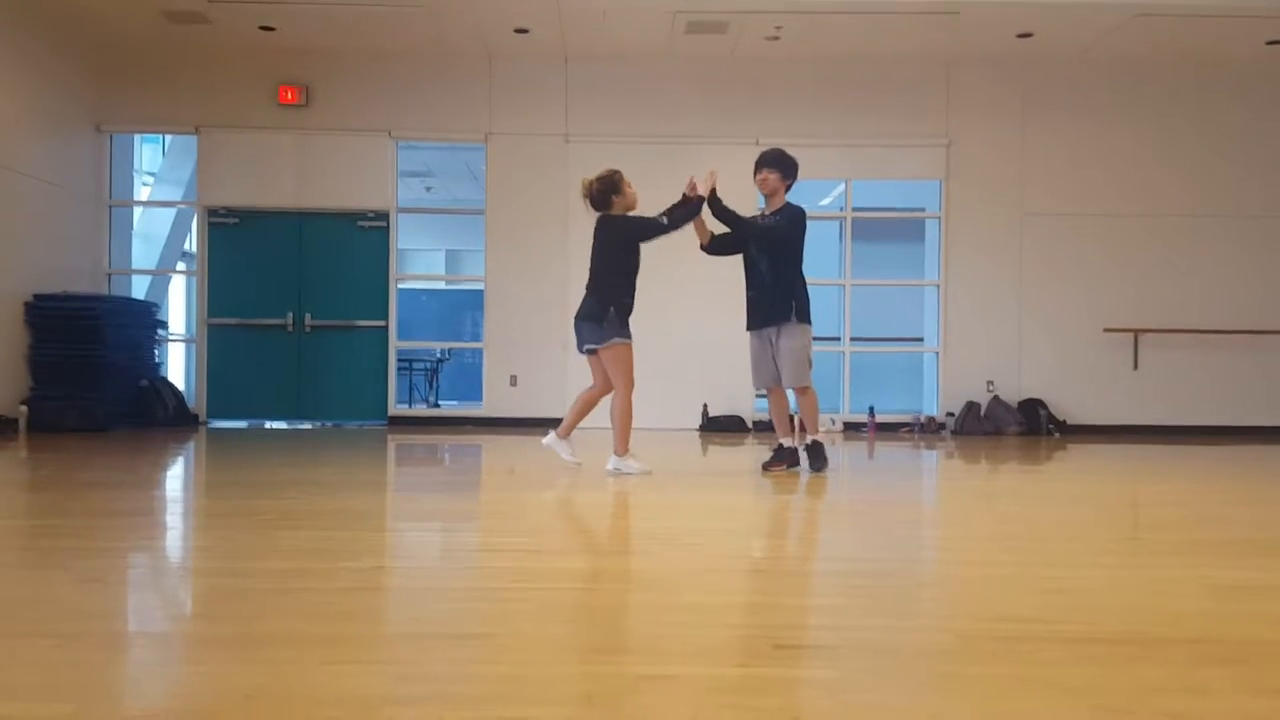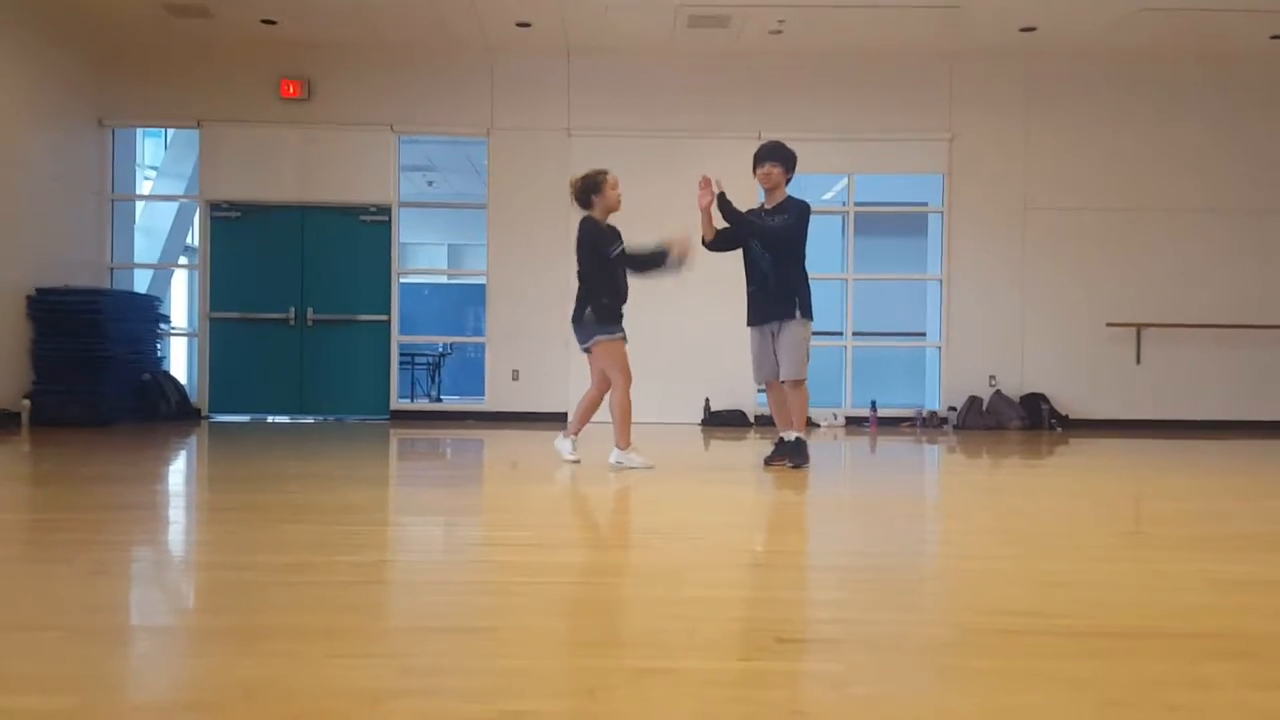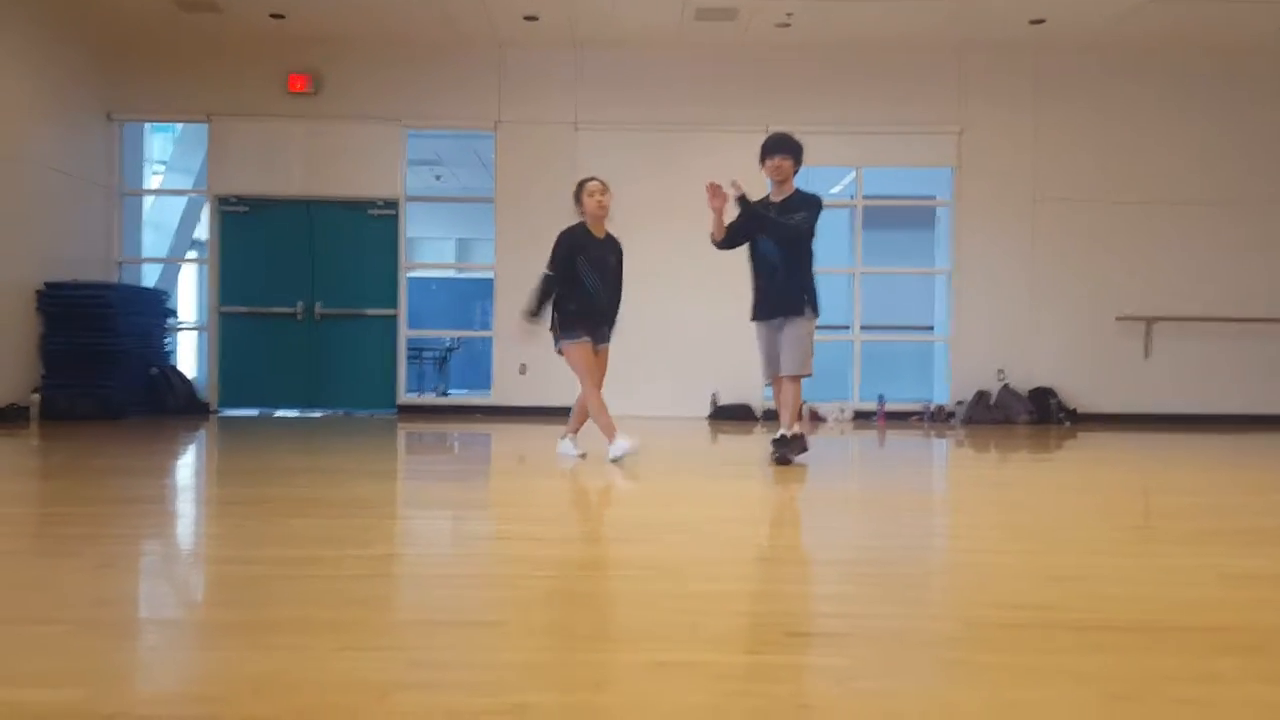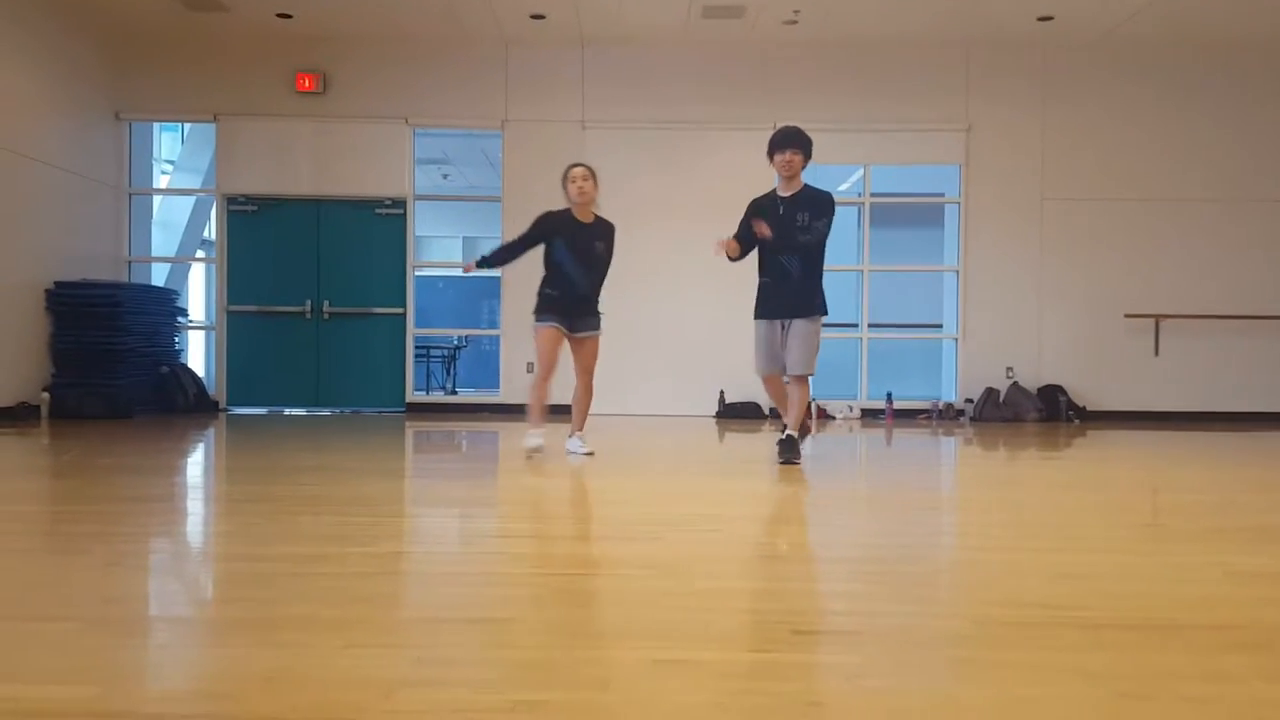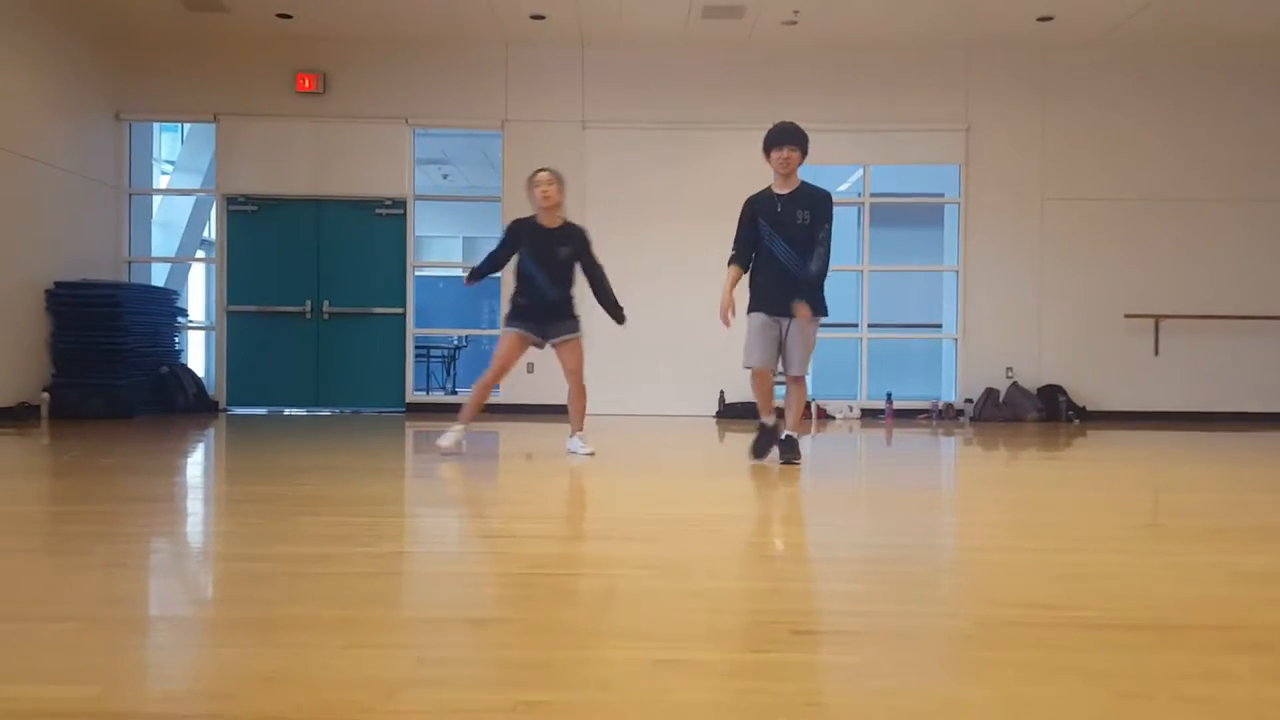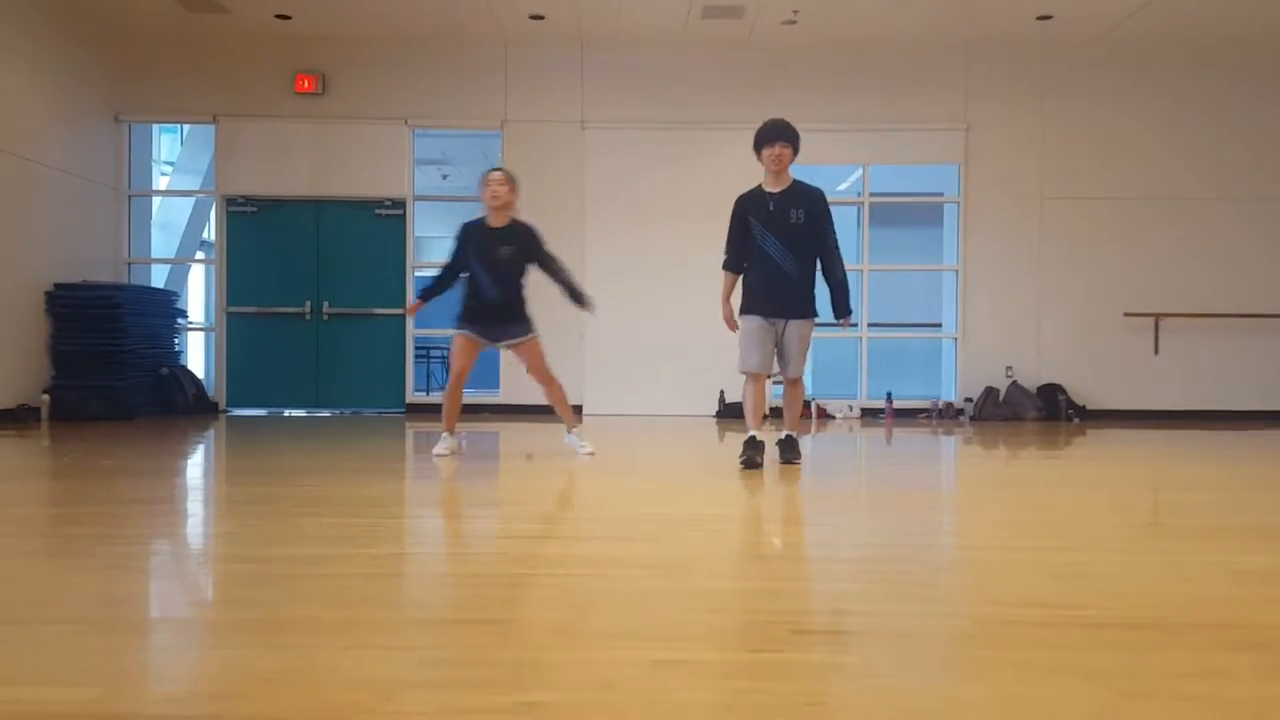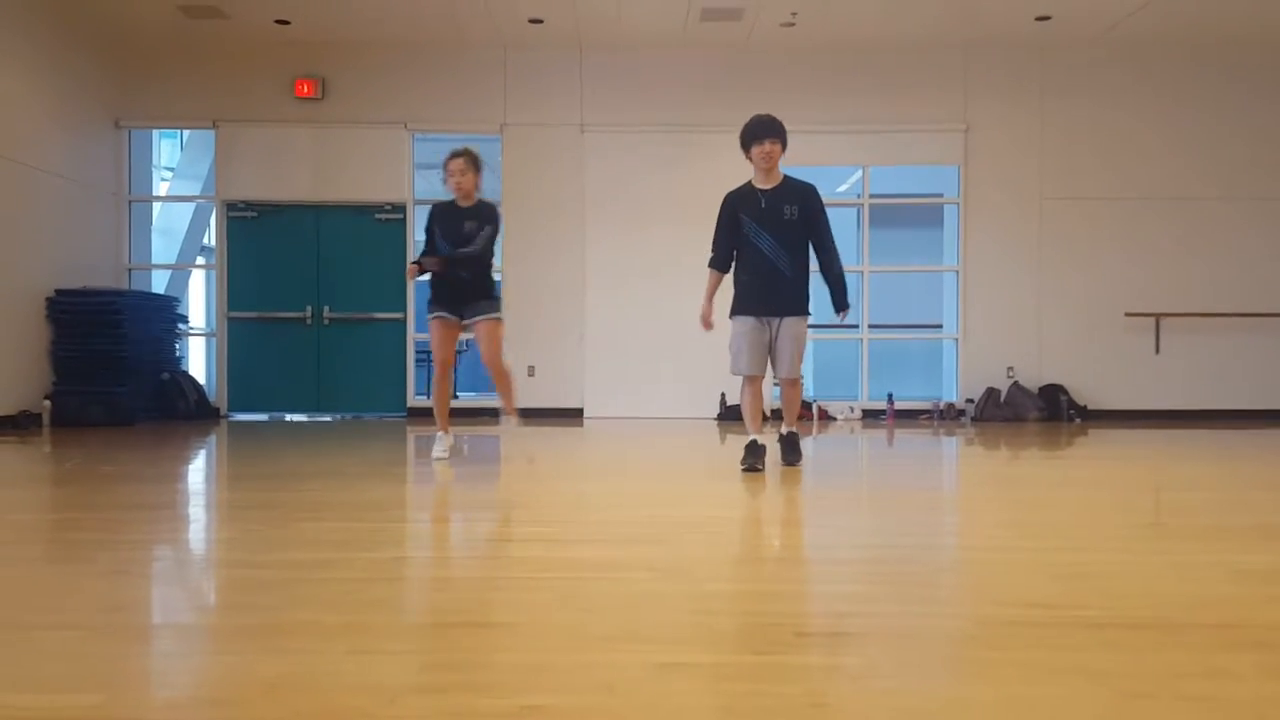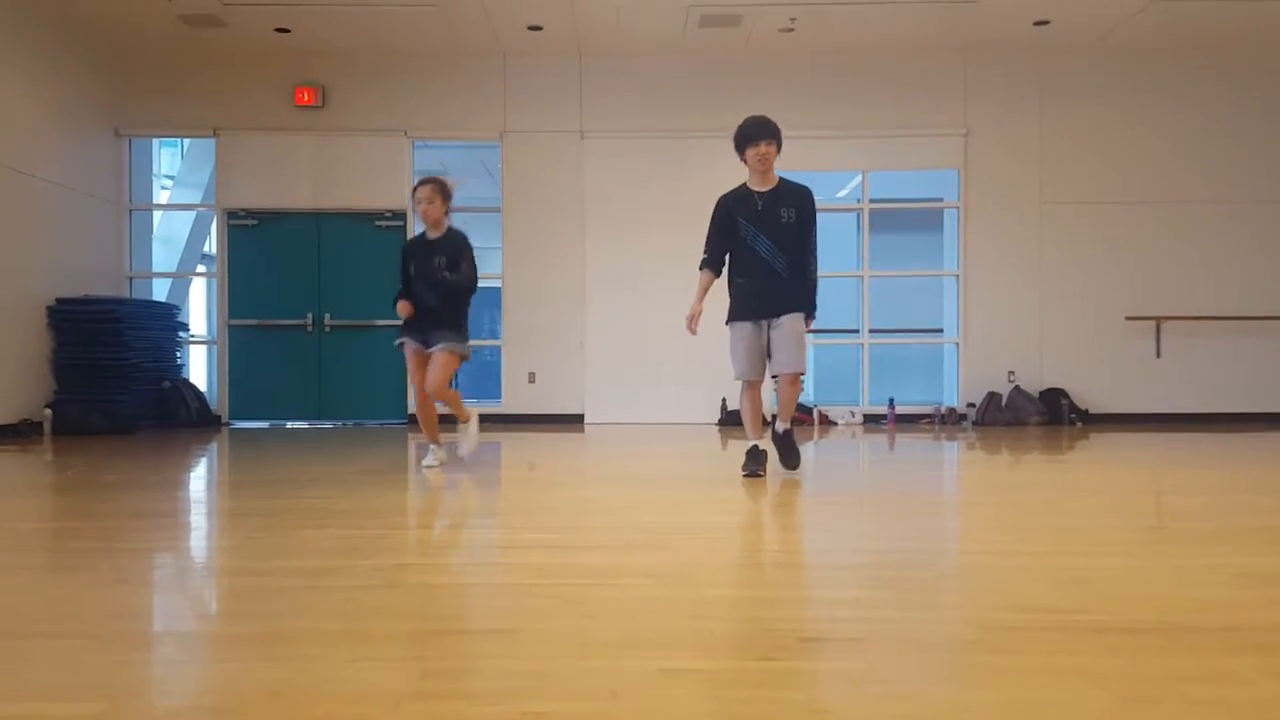
dt=0.2s
person 1, frame 1
left shoulder: (793, 216)
right shoulder: (753, 225)
left elbow: (754, 232)
right elbow: (713, 246)
left wrist: (714, 203)
right wrist: (696, 214)
left hip: (790, 312)
right hip: (760, 314)
left knee: (800, 383)
right knee: (771, 385)
left ankle: (814, 444)
right ankle: (786, 447)
person 1, frame 2
left shoulder: (797, 210)
right shoulder: (751, 218)
left elbow: (769, 233)
right elbow: (714, 242)
left wrist: (723, 205)
right wrist: (704, 211)
left hip: (792, 307)
right hip: (760, 310)
left knee: (794, 377)
right knee: (771, 380)
left ankle: (799, 439)
right ankle: (786, 440)
person 1, frame 3
left shoulder: (809, 204)
right shoulder: (755, 211)
left elbow: (789, 232)
right elbow: (723, 241)
left wrist: (746, 206)
right wrist: (717, 213)
left hip: (798, 303)
right hip: (765, 305)
left knee: (792, 373)
right knee: (776, 375)
left ankle: (785, 436)
right ankle: (795, 433)
person 1, frame 4
left shoulder: (821, 201)
right shoulder: (760, 206)
left elbow: (813, 242)
right elbow: (741, 249)
left wrist: (775, 239)
right wrist: (730, 246)
left hip: (805, 303)
right hip: (768, 303)
left knee: (798, 373)
right knee: (769, 373)
left ankle: (791, 437)
right ankle: (793, 423)
person 1, frame 5
left shoulder: (819, 199)
right shoulder: (755, 204)
left elbow: (821, 253)
right elbow: (742, 253)
left wrist: (807, 297)
right wrist: (728, 290)
left hip: (803, 303)
right hip: (762, 303)
left knee: (795, 373)
right knee: (758, 368)
left ankle: (789, 437)
right ankle: (768, 423)
person 1, frame 6
left shoulder: (812, 199)
right shoulder: (746, 203)
left elbow: (828, 253)
right elbow: (735, 257)
left wrist: (841, 303)
right wrist: (725, 300)
left hip: (799, 305)
right hip: (756, 305)
left knee: (792, 376)
right knee: (754, 373)
left ankle: (789, 438)
right ankle: (754, 440)
person 1, frame 7
left shoulder: (804, 194)
right shoulder: (735, 201)
left elbow: (824, 247)
right elbow: (721, 255)
left wrist: (839, 296)
right wrist: (708, 300)
left hip: (792, 304)
right hip: (748, 305)
left knee: (790, 377)
right knee: (751, 375)
left ankle: (789, 433)
right ankle: (754, 443)
person 1, frame 8
left shoulder: (799, 197)
right shoulder: (729, 204)
left elbow: (808, 255)
right elbow: (714, 257)
left wrist: (810, 304)
right wrist: (698, 300)
left hip: (788, 306)
right hip: (744, 308)
left knee: (790, 375)
right knee: (750, 380)
left ankle: (783, 429)
right ankle: (755, 449)
person 2, frame 1
left shoulder: (610, 226)
right shoulder: (621, 226)
left elbow: (658, 222)
right elbow: (668, 225)
left wrist: (686, 198)
right wrist: (696, 199)
left hip: (592, 316)
right hip: (606, 316)
left knee: (603, 385)
right knee: (624, 387)
left ankle: (560, 436)
right ankle: (620, 457)
person 2, frame 2
left shoulder: (605, 231)
right shoulder: (592, 230)
left elbow: (630, 263)
right elbow: (631, 261)
left wrist: (670, 254)
right wrist: (669, 253)
left hip: (602, 316)
right hip: (594, 316)
left knee: (601, 385)
right knee: (621, 380)
left ankle: (567, 438)
right ankle: (622, 450)
person 2, frame 3
left shoulder: (614, 246)
right shoulder: (571, 238)
left elbow: (613, 291)
right elbow: (551, 280)
left wrist: (606, 326)
right wrist: (534, 314)
left hip: (597, 324)
right hip: (571, 322)
left knee: (593, 386)
right knee: (591, 383)
left ankle: (568, 438)
right ankle: (615, 441)
person 2, frame 4
left shoulder: (606, 230)
right shoulder: (551, 221)
right elbow: (518, 246)
right wrist: (482, 262)
left hip: (586, 311)
right hip: (552, 307)
left knee: (586, 377)
right knee: (544, 370)
left ankle: (576, 436)
right ankle: (535, 431)
person 2, frame 5
left shoulder: (576, 235)
right shoulder: (520, 229)
left elbow: (595, 274)
right elbow: (498, 258)
left wrist: (615, 311)
right wrist: (474, 275)
left hip: (560, 316)
right hip: (524, 313)
left knee: (576, 377)
right knee: (494, 373)
left ankle: (576, 436)
right ankle: (459, 428)
person 2, frame 6
left shoulder: (523, 233)
right shoulder: (470, 231)
left elbow: (551, 266)
right elbow: (453, 270)
left wrist: (577, 295)
right wrist: (422, 297)
left hip: (512, 318)
right hip: (474, 317)
left knee: (544, 376)
right knee: (456, 375)
left ankle: (573, 433)
right ankle: (448, 436)
person 2, frame 7
left shoulder: (487, 212)
right shoulder: (438, 212)
left elbow: (481, 251)
right elbow: (430, 252)
left wrist: (445, 260)
right wrist: (417, 266)
left hip: (481, 297)
right hip: (444, 297)
left knee: (493, 363)
right knee: (441, 366)
left ankle: (510, 414)
right ankle: (443, 433)
person 2, frame 8
left shoulder: (458, 242)
right shoulder: (411, 247)
left elbow: (468, 284)
right elbow: (406, 287)
left wrist: (433, 279)
right wrist: (401, 302)
left hip: (450, 328)
right hip: (416, 327)
left knee: (434, 388)
right knee: (420, 392)
left ankle: (466, 418)
right ankle: (435, 447)
